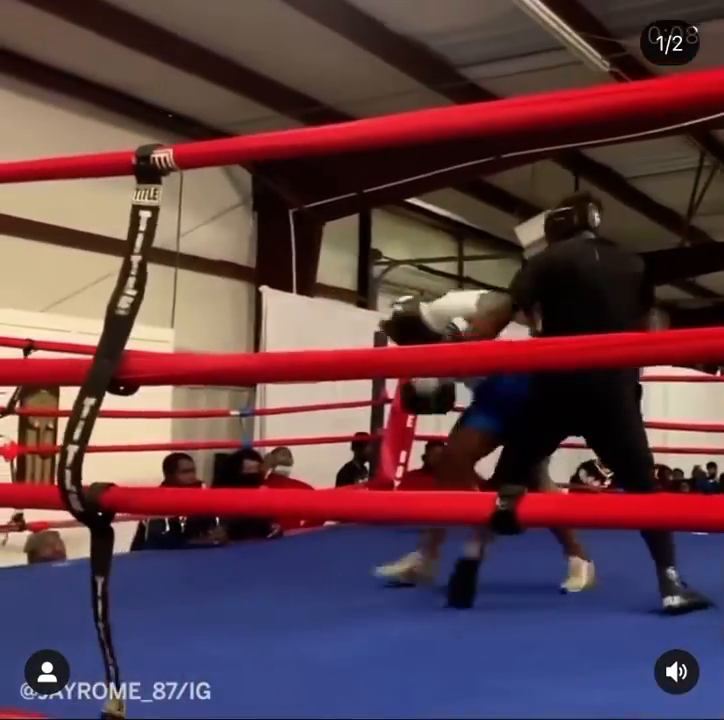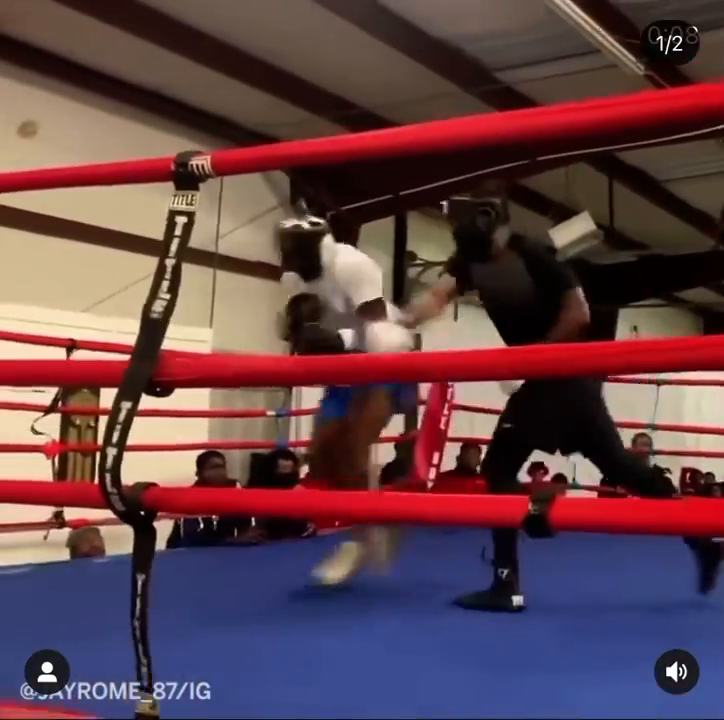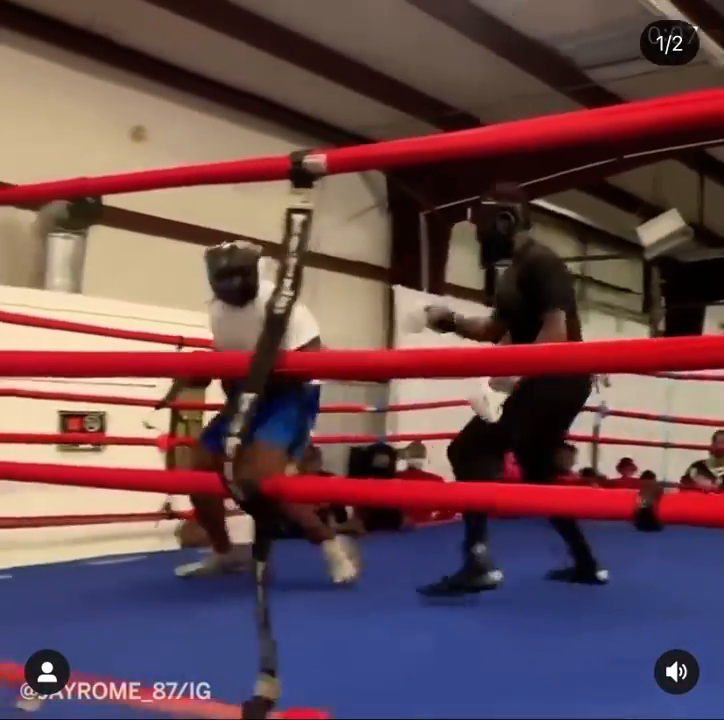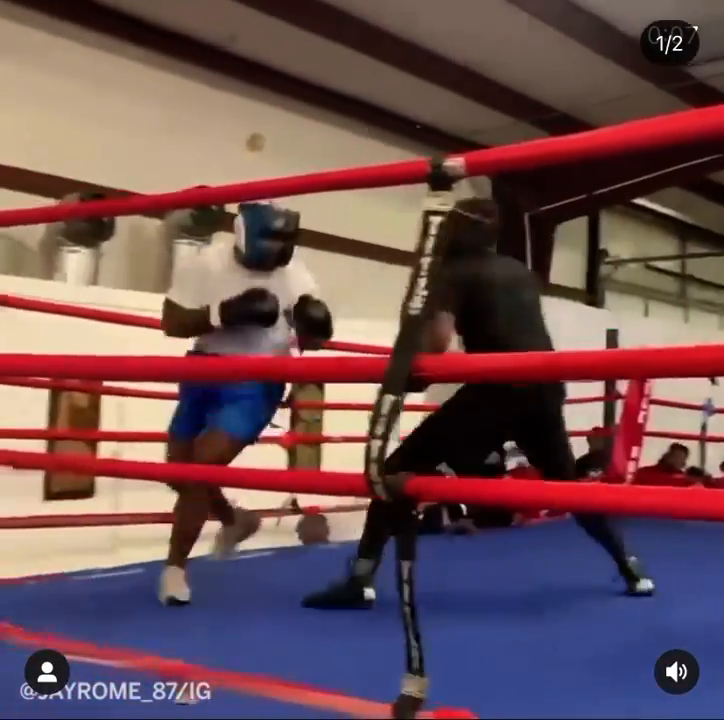
dt=0.4s
person 1, frame 1
left shoulder: (549, 260)
right shoulder: (633, 264)
left elbow: (498, 317)
right elbow: (643, 329)
left hip: (561, 380)
right hip: (615, 383)
left knee: (512, 473)
right knee: (641, 484)
left ankle: (472, 563)
right ankle: (670, 584)
person 1, frame 2
left shoulder: (532, 252)
right shoulder: (469, 261)
left elbow: (578, 313)
right elbow: (437, 296)
right wrist: (409, 320)
left hip: (562, 373)
right hip: (559, 374)
left knee: (498, 470)
right knee: (619, 465)
left ankle: (507, 584)
person 1, frame 3
left shoulder: (538, 263)
right shoulder: (516, 268)
left elbow: (555, 333)
right elbow: (494, 328)
right wrist: (451, 321)
left hip: (554, 378)
right hip: (548, 379)
left knee: (468, 451)
right knee: (538, 474)
left ankle: (478, 562)
right ankle: (588, 564)
person 1, frame 4
left shoulder: (459, 272)
right shoulder: (520, 274)
left elbow: (437, 340)
left wrist: (410, 373)
left hip: (500, 386)
right hip: (544, 386)
left knee: (403, 467)
right knee: (564, 480)
left ankle: (361, 578)
right ankle: (631, 569)
person 2, frame 1
left shoulder: (446, 309)
left wrist: (458, 329)
left hip: (515, 382)
right hip: (490, 396)
left knee: (532, 474)
right knee: (448, 463)
left ankle: (578, 559)
right ankle: (425, 558)
person 2, frame 2
left shoulder: (350, 264)
right shoulder: (295, 278)
left elbow: (376, 322)
right elbow: (292, 333)
left wrist: (341, 338)
right wrist: (297, 315)
left hip: (386, 358)
left knee: (353, 442)
right knee: (322, 457)
left ankle: (357, 542)
right ankle: (371, 539)
person 2, frame 3
right shoulder: (219, 310)
left hip: (289, 399)
left knee: (260, 478)
right knee: (199, 471)
left ankle: (331, 544)
right ankle: (223, 552)
person 2, frame 4
left shoulder: (295, 277)
right shoulder: (208, 262)
left elbow: (314, 339)
right elbow: (171, 322)
left wrist: (314, 323)
right wrist: (224, 313)
left hip: (257, 382)
right hip: (207, 374)
left knee: (200, 467)
right knee: (180, 470)
left ankle: (175, 567)
right ankle: (234, 519)
